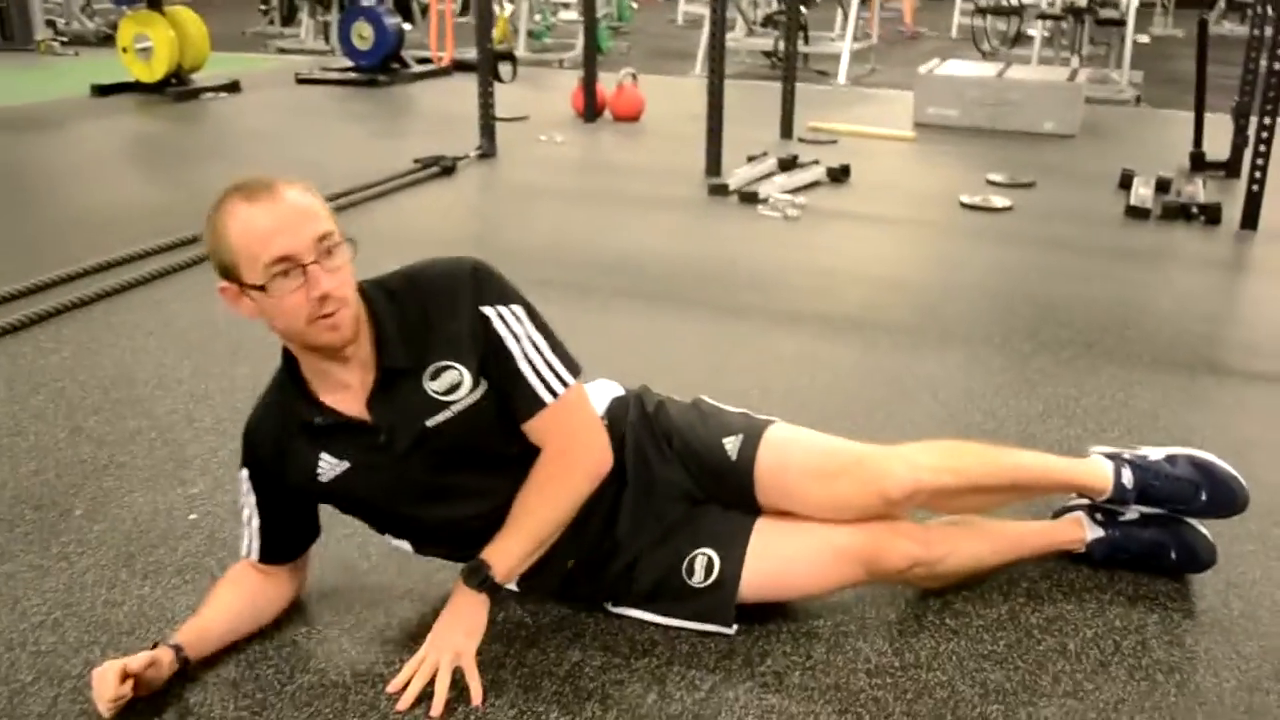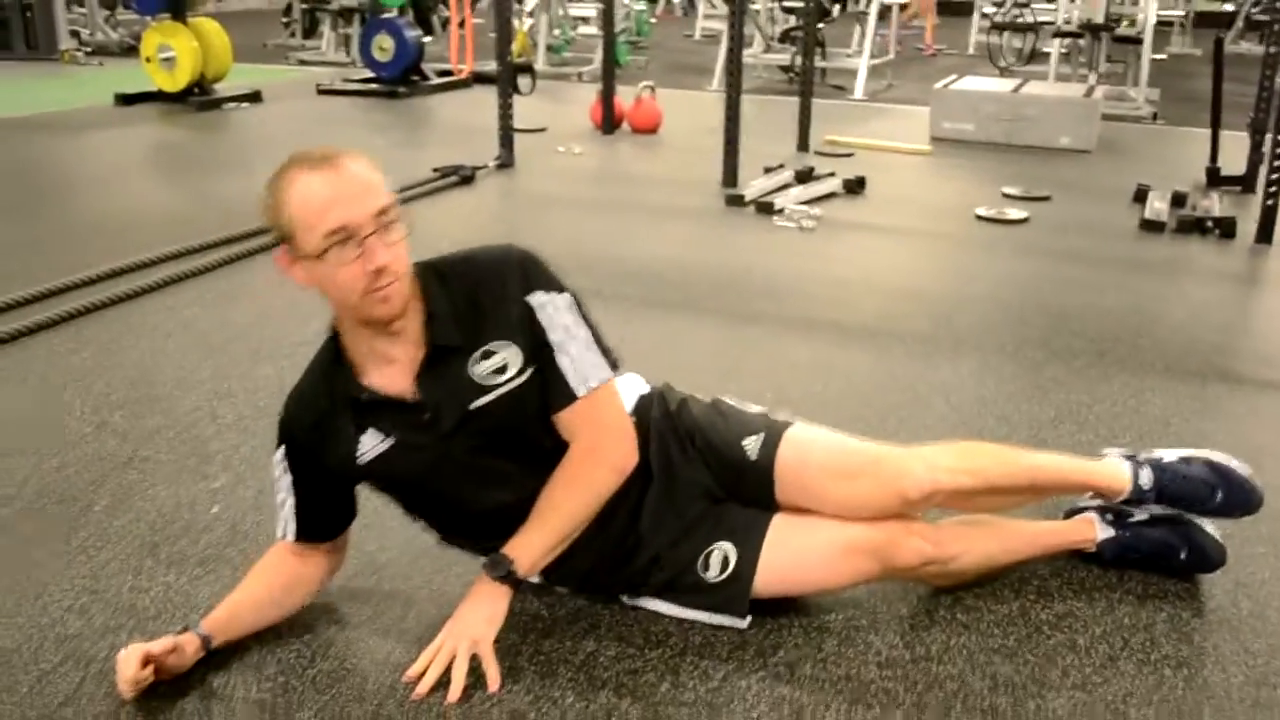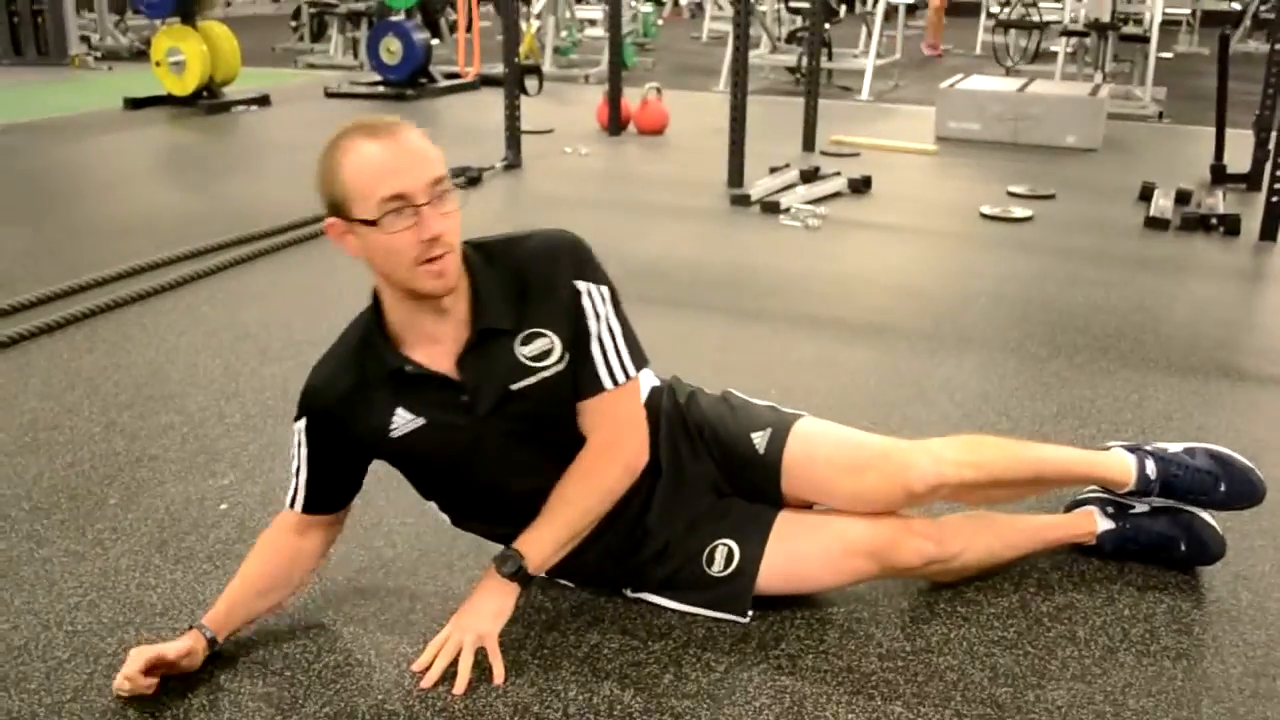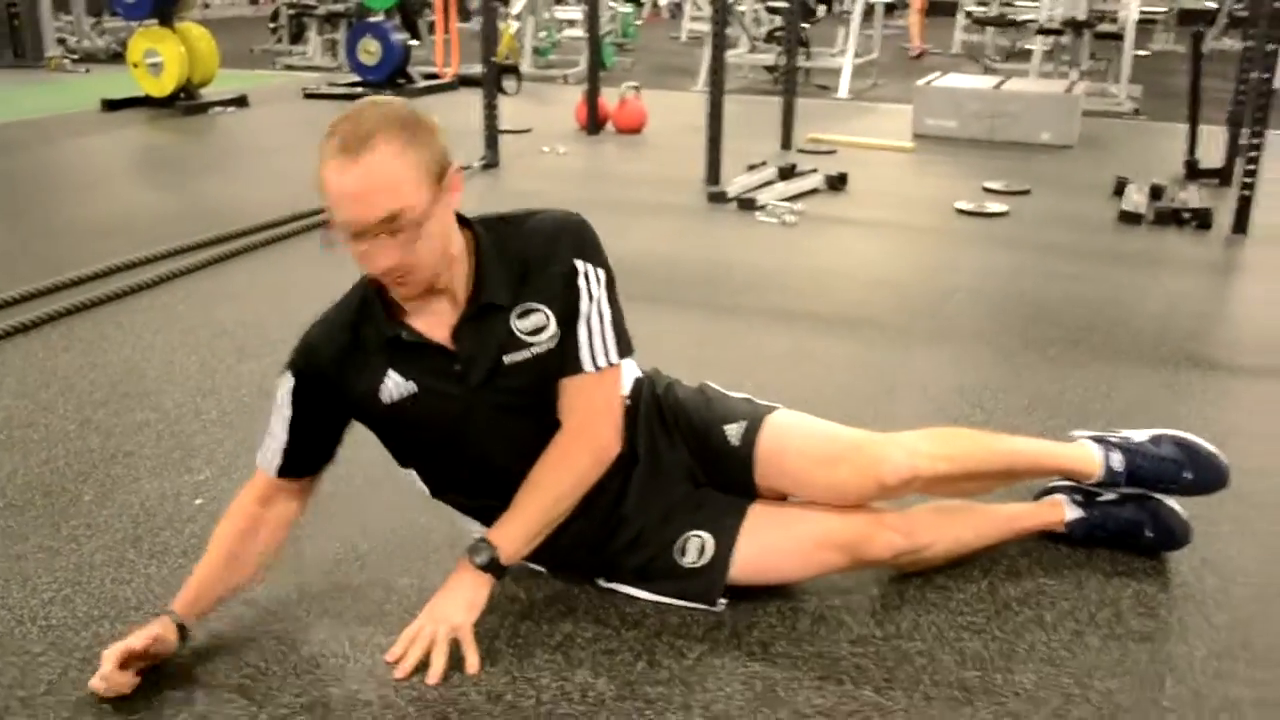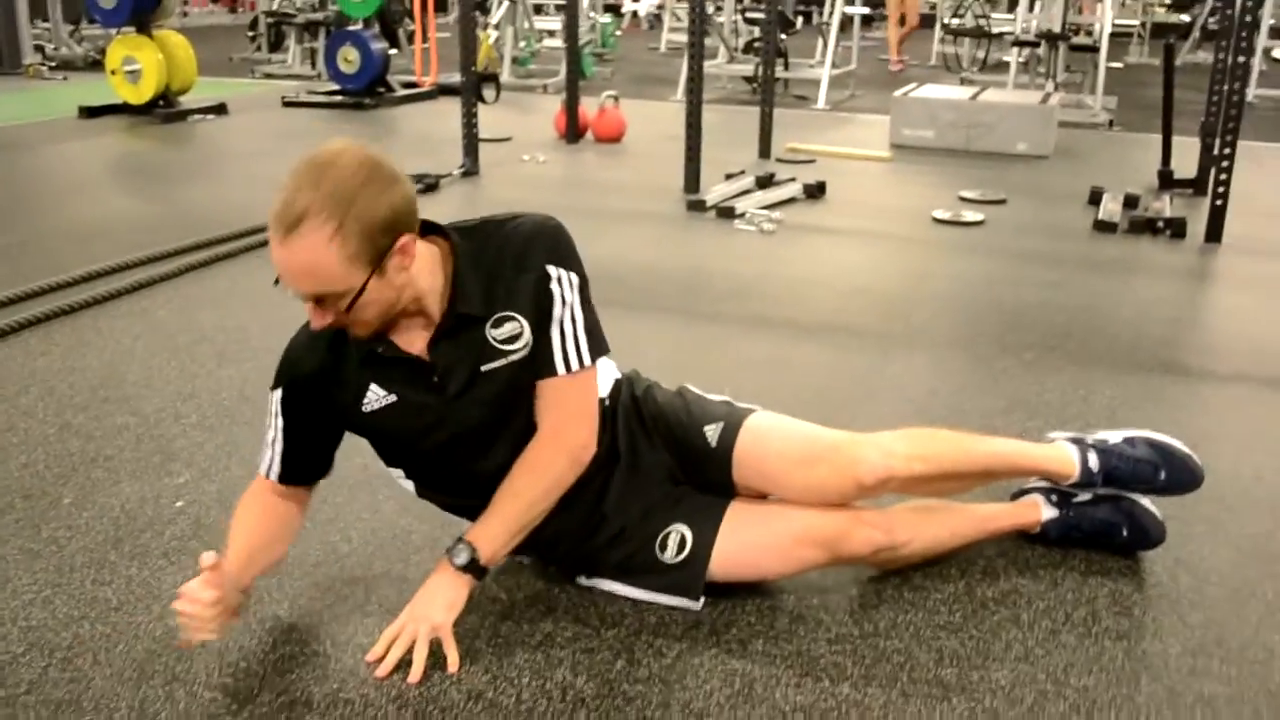
dt=0.2s
person 1, frame 1
left shoulder: (455, 295)
right shoulder: (281, 444)
left elbow: (579, 447)
right elbow: (272, 570)
left wrist: (473, 594)
left hip: (649, 449)
right hip: (607, 563)
left knee: (881, 482)
right knee: (882, 555)
left ankle: (1108, 473)
right ankle: (1090, 538)
person 1, frame 2
left shoulder: (506, 283)
right shoulder: (320, 419)
left elbow: (606, 445)
right elbow: (309, 550)
left wrist: (495, 584)
right wrist: (197, 640)
left hip: (674, 446)
right hip: (624, 556)
left knee: (901, 482)
right knee: (894, 550)
left ankle: (1125, 478)
right ankle: (1099, 537)
person 1, frame 3
left shoulder: (553, 268)
right shoulder: (348, 393)
left elbow: (618, 442)
right elbow: (307, 525)
left wrist: (505, 579)
right wrist: (202, 638)
left hip: (682, 439)
right hip: (630, 551)
left knee: (905, 476)
right knee: (898, 549)
left ankle: (1127, 469)
right ankle: (1099, 531)
person 1, frame 4
left shoulder: (552, 247)
right shoulder: (336, 357)
left elbow: (591, 432)
right elbow: (280, 492)
left wrist: (479, 570)
right wrist: (175, 623)
left hip: (658, 428)
right hip: (604, 534)
left knee: (876, 469)
right knee: (865, 543)
left ankle: (1092, 460)
right ankle: (1067, 519)
person 1, frame 5
left shoulder: (528, 251)
right shoulder: (319, 368)
left elbow: (569, 433)
right elbow: (281, 491)
left wrist: (459, 568)
right wrist: (224, 584)
left hip: (638, 428)
right hip: (592, 535)
left knee: (855, 470)
right knee: (850, 538)
left ankle: (1071, 461)
right ankle: (1046, 516)
